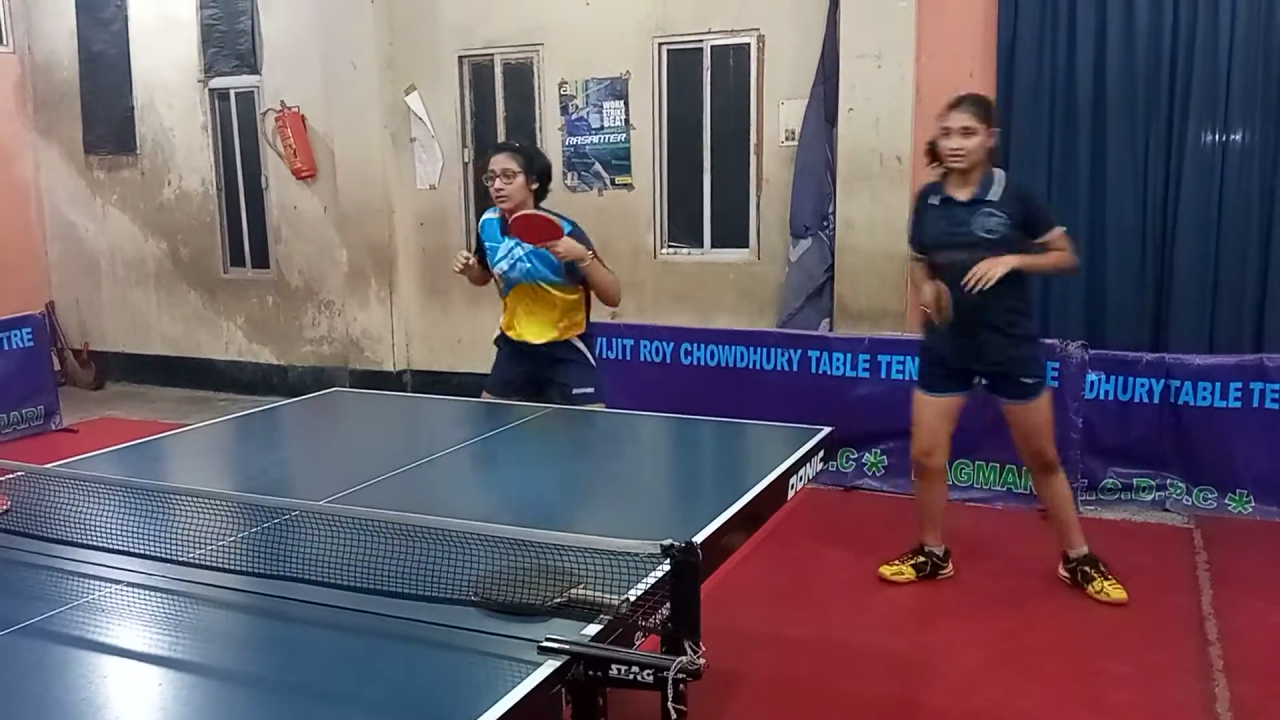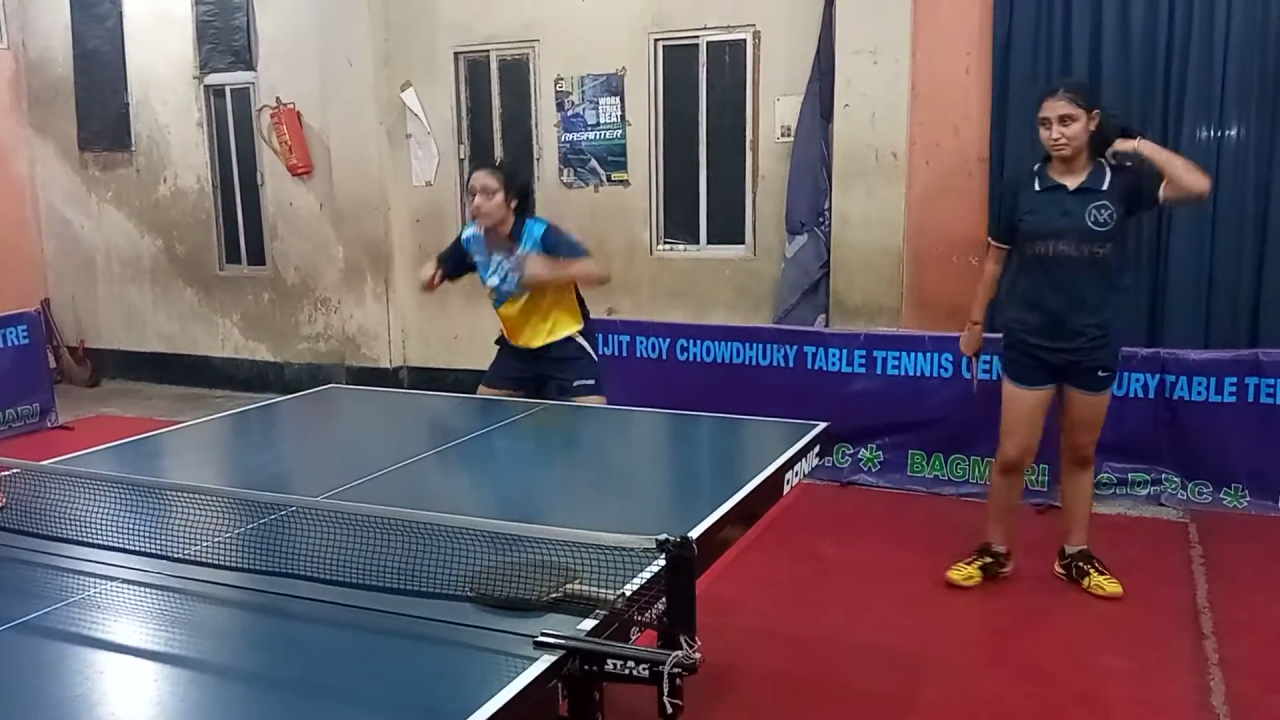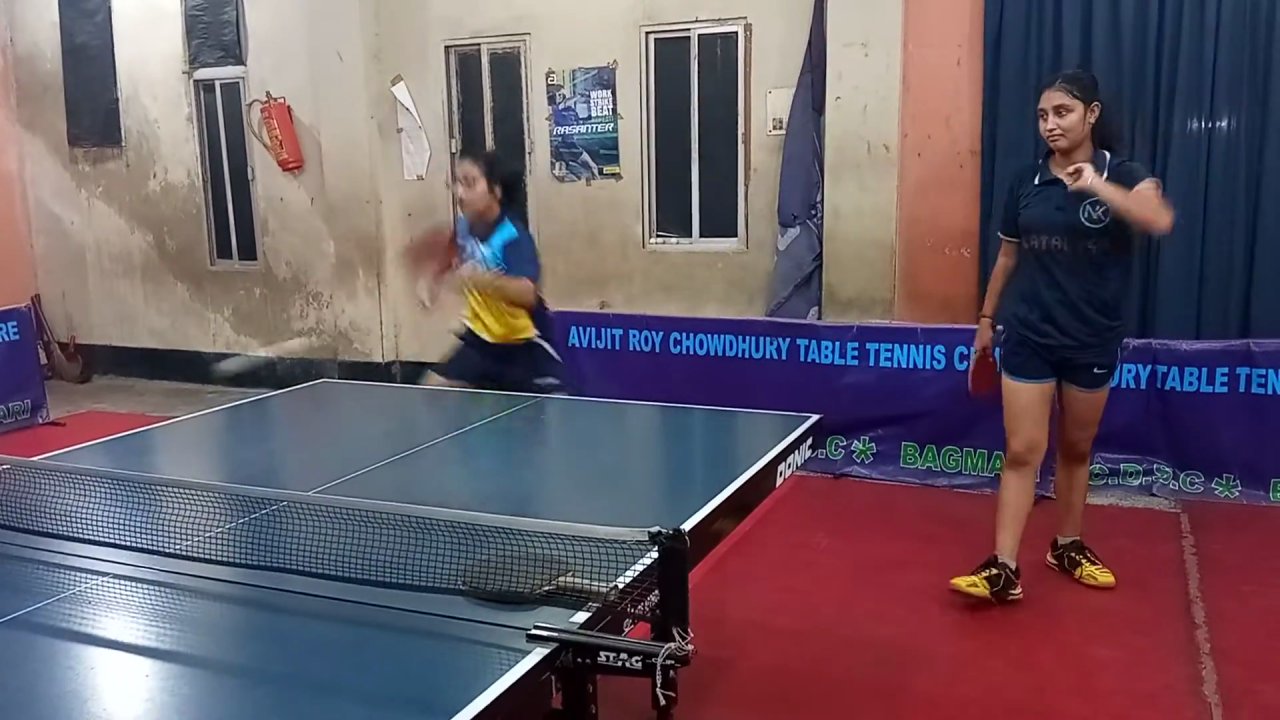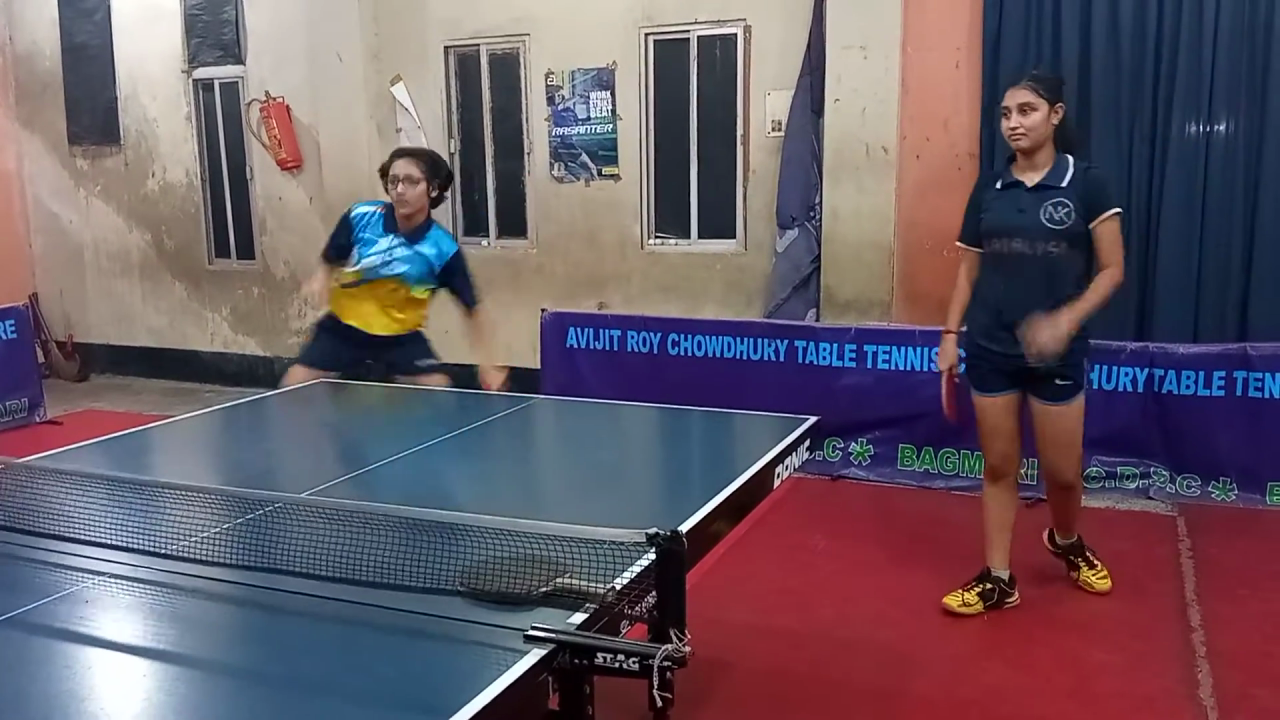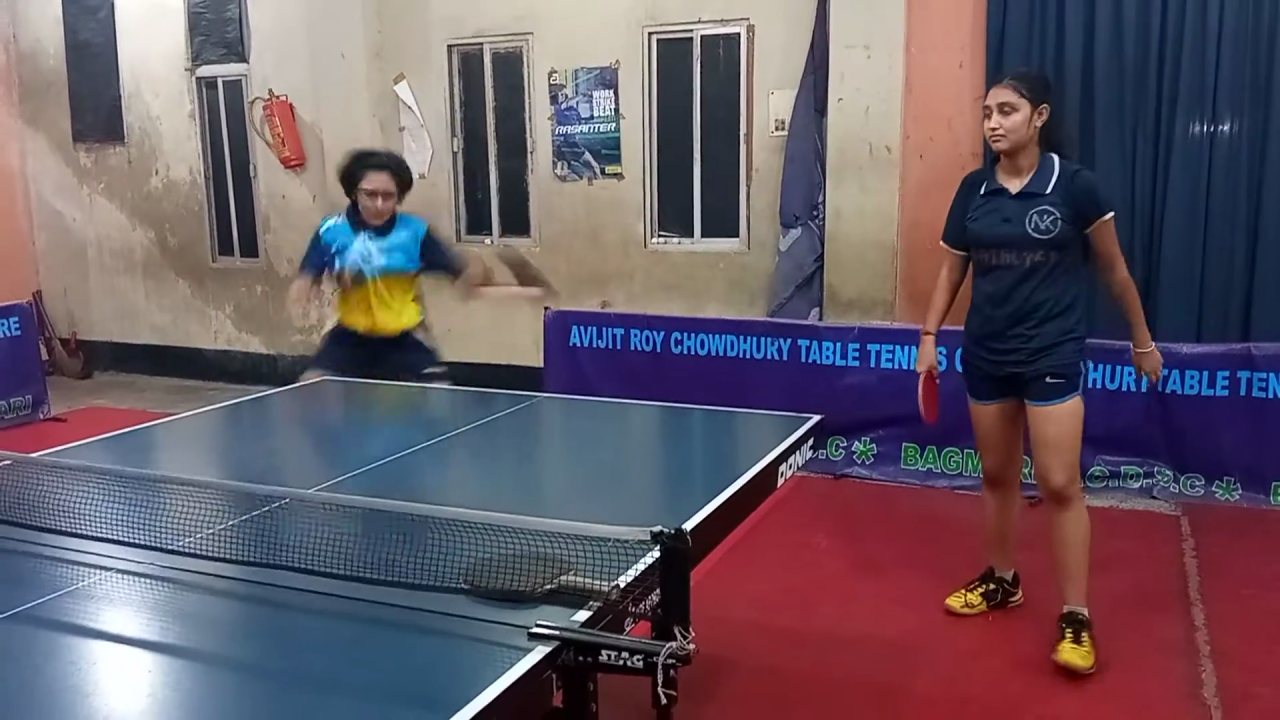
dt=0.4s
person 1, frame 1
left shoulder: (1015, 196)
right shoulder: (928, 199)
left elbow: (1066, 256)
left wrist: (1009, 260)
right wrist: (927, 289)
left hip: (1010, 349)
right hip: (945, 350)
left knee: (1043, 459)
right knee: (926, 457)
left ankle: (1078, 558)
right ankle: (933, 553)
person 1, frame 2
left shoulder: (1123, 181)
right shoulder: (1022, 187)
left elbow: (1199, 187)
right elbow: (995, 260)
left wrist: (1143, 147)
right wrist: (974, 324)
left hip: (1093, 344)
right hip: (1028, 341)
left knee: (1080, 454)
right knee: (1013, 455)
left ankle: (1074, 554)
right ankle: (994, 551)
person 1, frame 3
left shoulder: (1117, 173)
right shoulder: (1025, 181)
left elbow: (1160, 222)
left wrist: (1098, 185)
right wrist: (987, 320)
left hip: (1093, 340)
right hip: (1028, 336)
left knee: (1076, 449)
right knee: (1021, 454)
left ankle: (1068, 545)
right ankle: (1002, 568)
person 1, frame 4
left shoulder: (1086, 183)
right shoulder: (988, 189)
left elbow: (1112, 270)
left wrist: (1066, 321)
right wrist: (951, 335)
left hip: (1056, 352)
right hip: (990, 349)
left knee: (1062, 471)
right knee: (999, 467)
left ankle: (1067, 541)
right ankle: (998, 578)
person 1, frame 5
left shoulder: (1075, 185)
right shoulder: (973, 189)
left elbow: (1113, 270)
right elbow: (952, 269)
left wrist: (1142, 338)
right wrist: (928, 335)
left hip: (1053, 356)
right hip: (985, 355)
left knee: (1060, 486)
right knee: (996, 476)
left ankle: (1075, 618)
right ankle: (1001, 578)
person 2, frame 1
left shoulder: (563, 232)
right shoulder: (488, 224)
left elbow: (613, 297)
left wrist: (583, 256)
right wrist: (469, 269)
left hip: (565, 349)
right hip: (514, 345)
person 2, frame 2
left shoulder: (542, 235)
right shoulder: (471, 239)
left elbow: (601, 274)
right elbow: (438, 274)
left wrist: (551, 271)
right wrist: (430, 274)
left hip: (564, 345)
right hip: (517, 347)
person 2, frame 3
left shoulder: (513, 239)
right shoulder: (465, 223)
left elbow: (527, 294)
left wrist: (486, 279)
left hip: (524, 344)
right hip: (479, 340)
person 2, frame 4
left shoulder: (443, 249)
right shoulder: (360, 217)
left elbow: (473, 307)
right elbow: (328, 263)
left wrist: (486, 363)
right wrist: (319, 280)
left hip: (403, 336)
right hip: (344, 327)
person 2, frame 5
left shoulder: (415, 232)
right shoulder: (331, 231)
left elbow: (465, 275)
right elbow: (305, 282)
left wrist: (478, 274)
right wrist: (302, 290)
left hip: (407, 339)
right hip: (354, 339)
